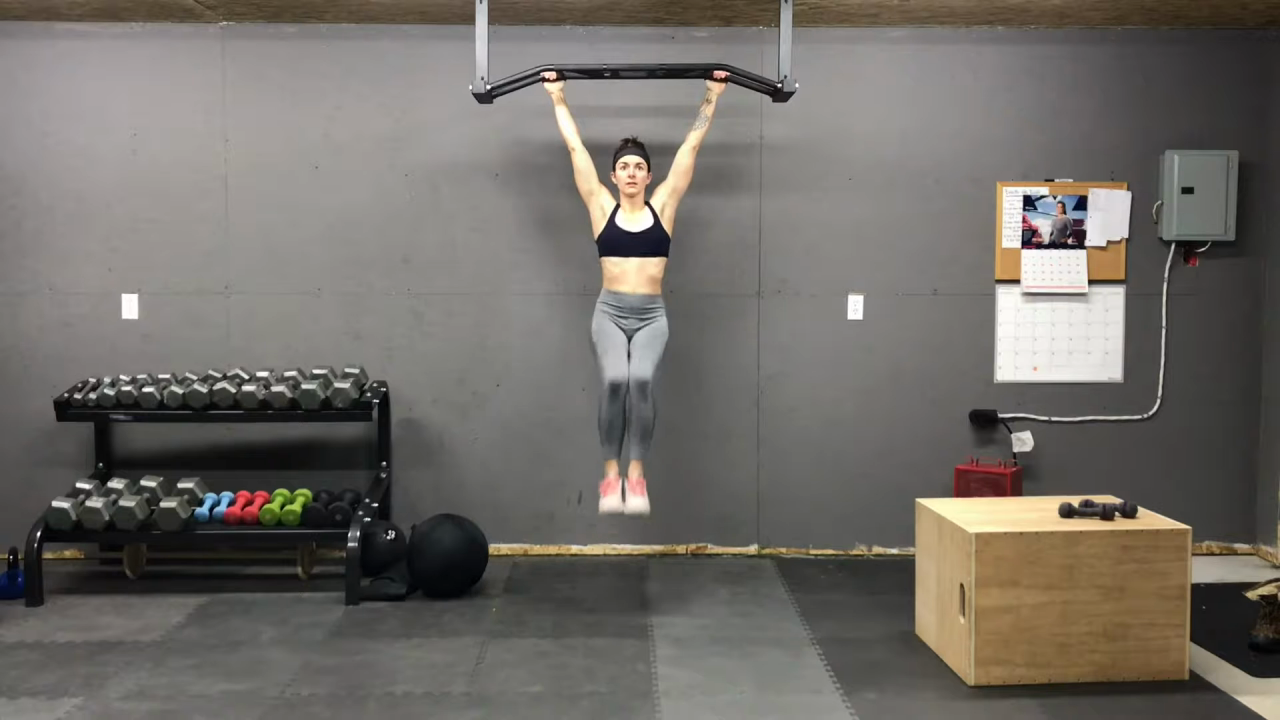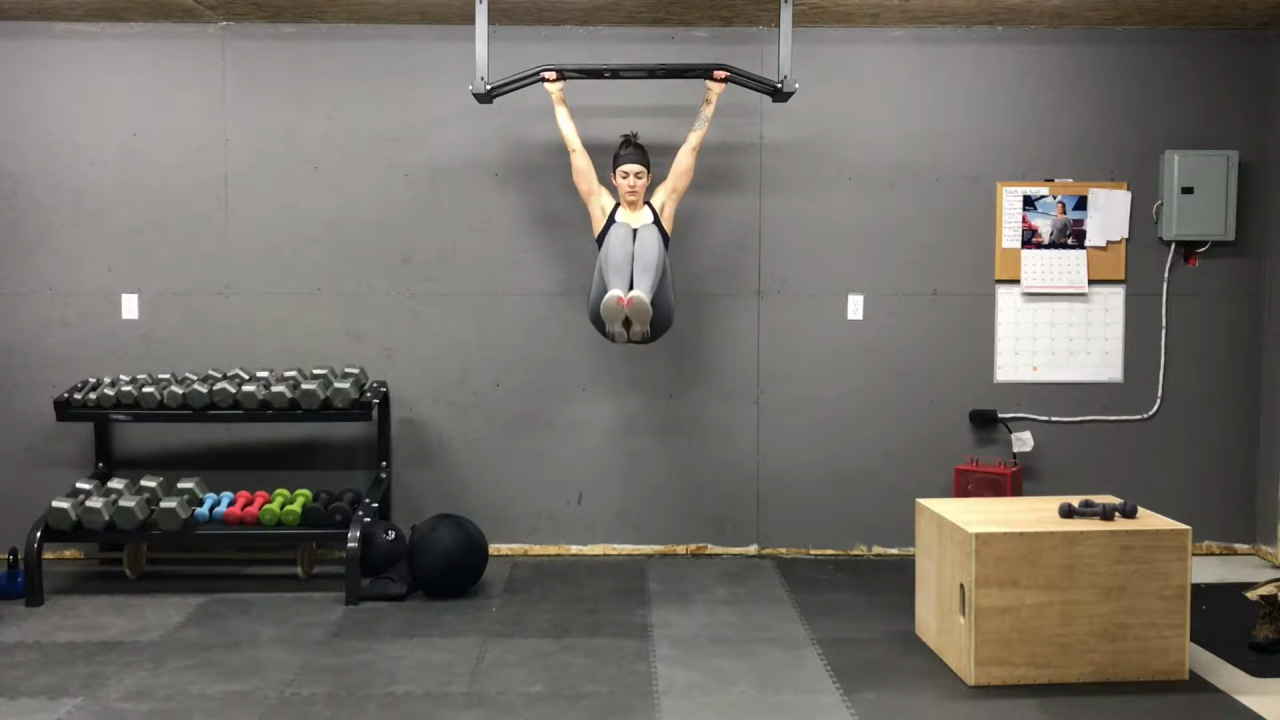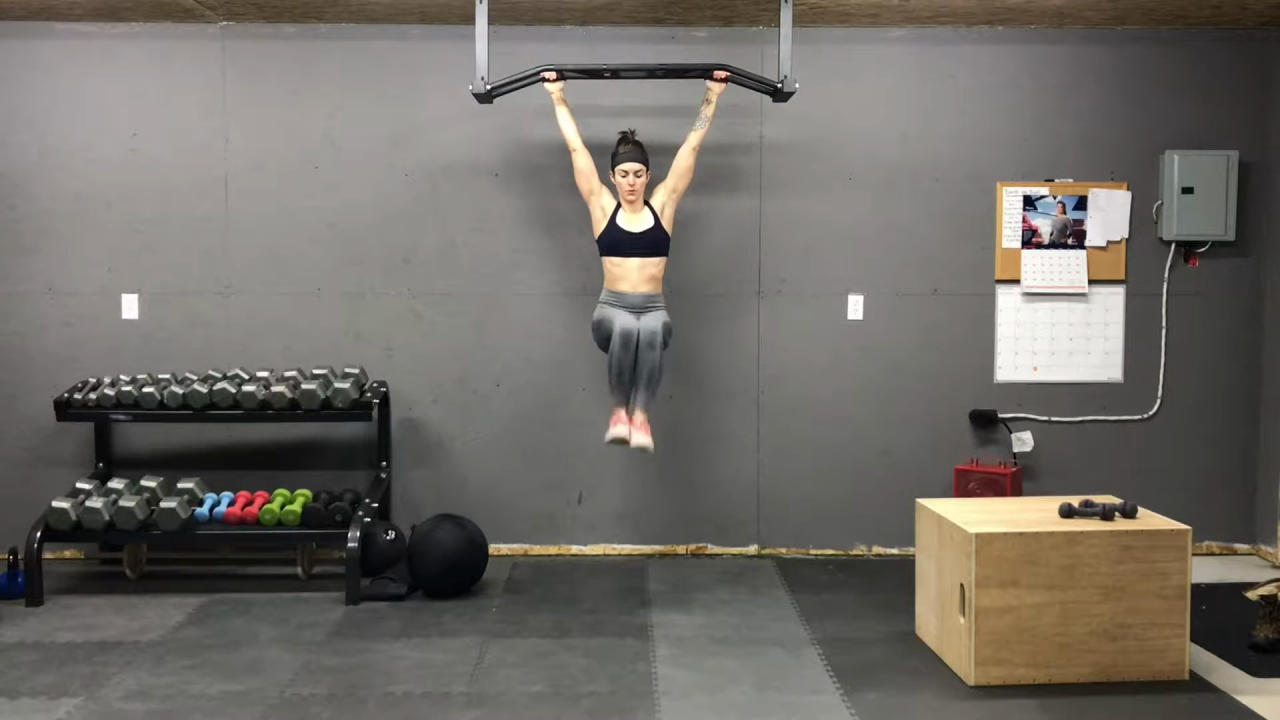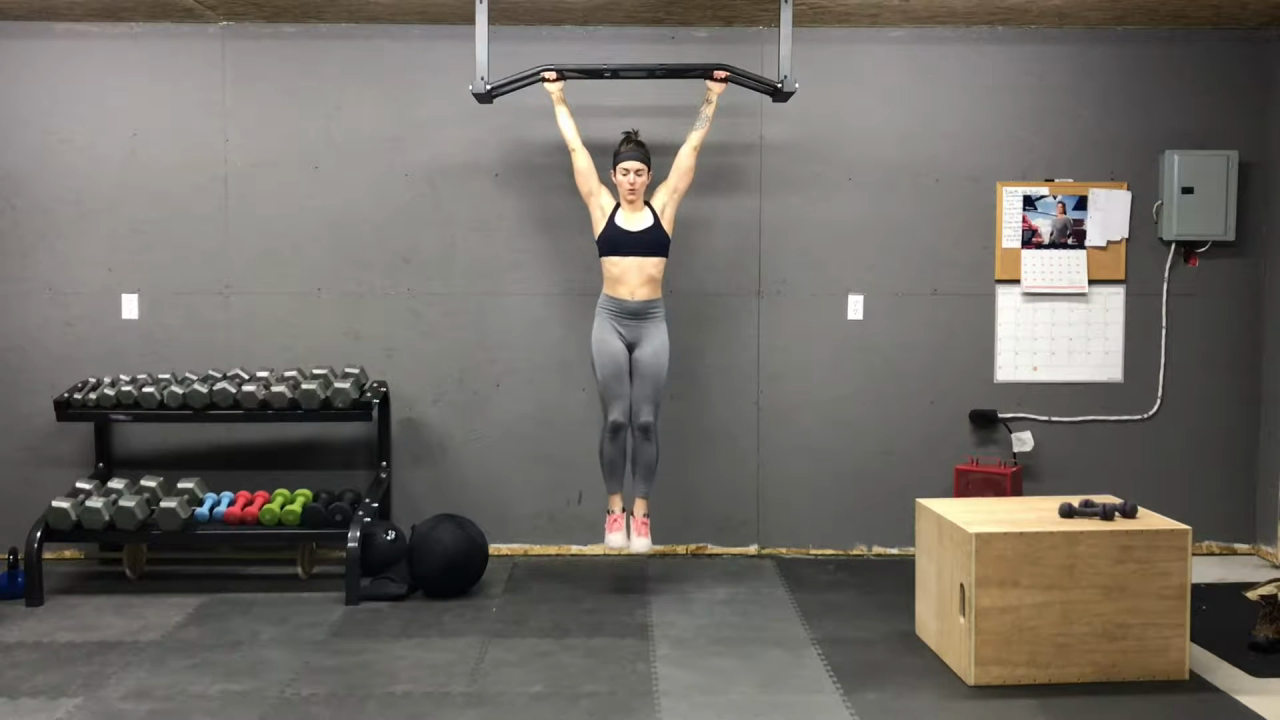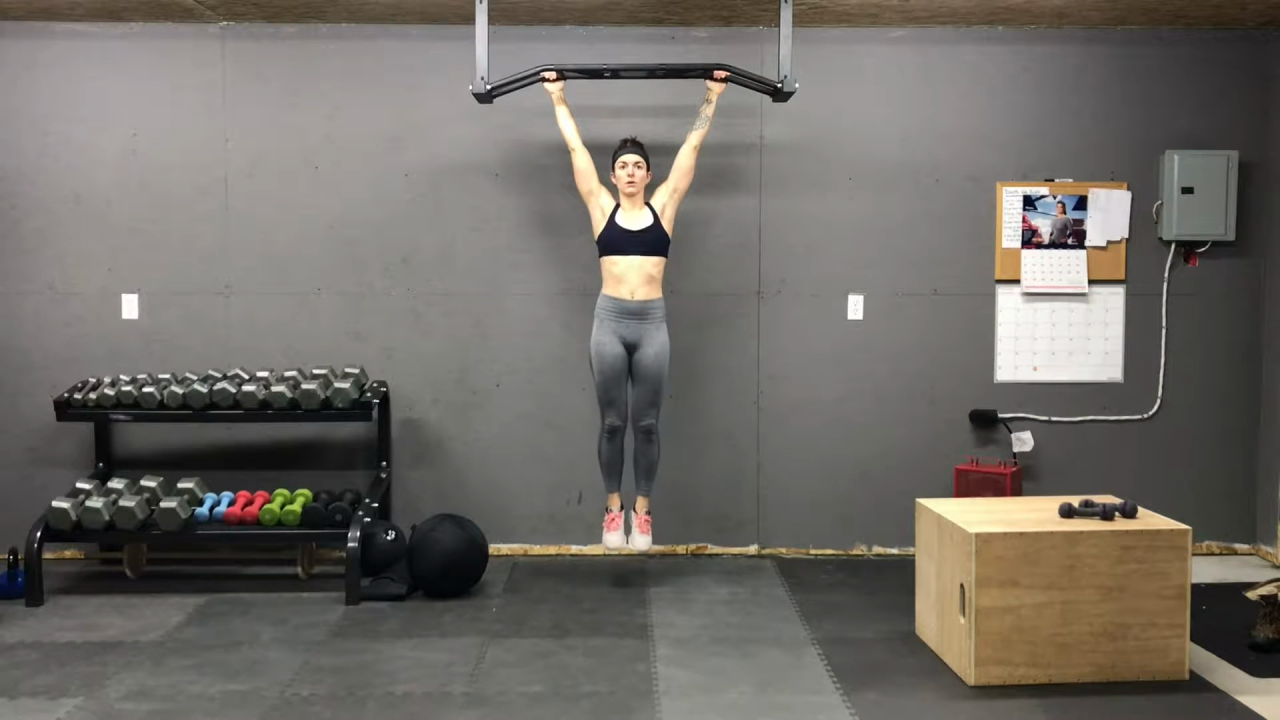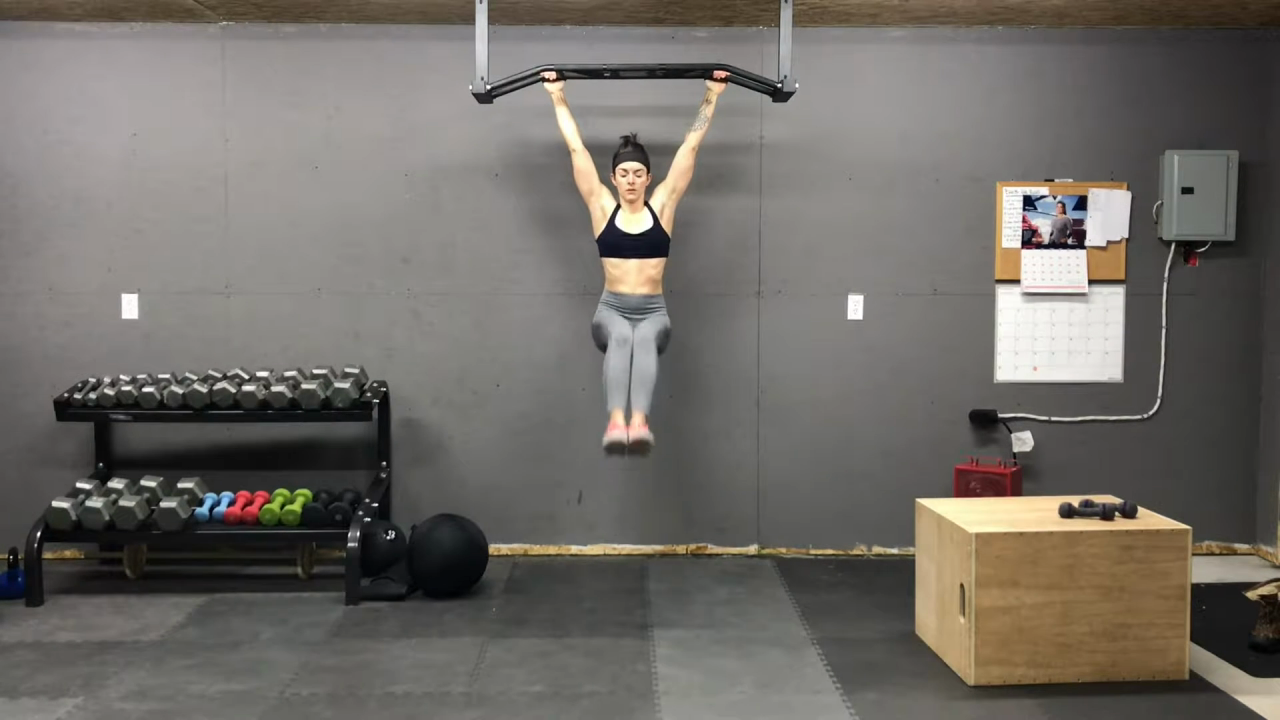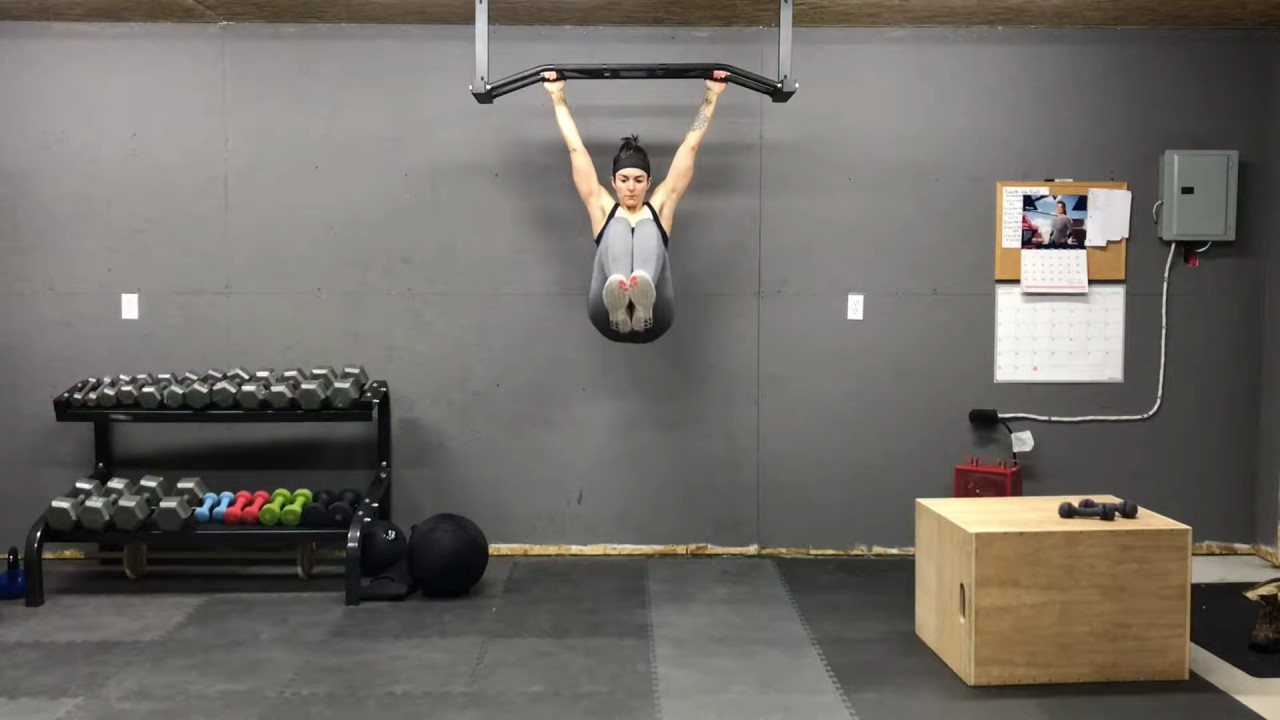
dt=0.7s
person 1, frame 1
left shoulder: (663, 204)
right shoulder: (602, 206)
left elbow: (690, 146)
right elbow: (575, 147)
left wrist: (712, 96)
right wrist: (557, 97)
left hip: (651, 317)
right hip: (610, 314)
left knee: (641, 381)
right knee: (615, 381)
left ankle: (636, 474)
right ankle: (611, 474)
person 1, frame 2
left shoulder: (662, 206)
right shoulder: (602, 207)
left elbow: (691, 146)
right elbow: (575, 148)
left wrist: (711, 95)
right wrist: (557, 97)
left hip: (655, 317)
right hip: (606, 317)
left knee: (649, 232)
right knee: (620, 232)
left ankle: (641, 305)
right ankle: (616, 307)
person 1, frame 3
left shoulder: (662, 204)
right shoulder: (602, 205)
left elbow: (691, 147)
right elbow: (576, 148)
left wrist: (711, 96)
right wrist: (558, 97)
left hip: (653, 310)
right hip: (610, 314)
left knee: (653, 328)
right knee: (625, 328)
left ankle: (640, 418)
right ankle: (618, 415)
person 1, frame 4
left shoulder: (663, 206)
right shoulder: (602, 207)
left elbow: (692, 146)
right elbow: (575, 147)
left wrist: (712, 97)
right wrist: (557, 97)
left hip: (651, 323)
right hip: (610, 321)
left knee: (644, 421)
right knee: (615, 420)
left ankle: (641, 513)
right ankle: (614, 511)
person 1, frame 5
left shoulder: (662, 206)
right shoulder: (601, 207)
left elbow: (692, 145)
right elbow: (575, 147)
left wrist: (712, 95)
right wrist: (557, 97)
left hip: (652, 324)
right hip: (609, 322)
left knee: (646, 424)
right knee: (612, 423)
left ankle: (642, 509)
right ankle: (613, 508)
person 1, frame 6
left shoulder: (661, 204)
right shoulder: (603, 206)
left elbow: (690, 146)
right elbow: (576, 148)
left wrist: (711, 97)
right wrist: (558, 97)
left hip: (653, 313)
right hip: (612, 311)
left knee: (645, 341)
right knee: (621, 338)
left ankle: (640, 422)
right ankle: (617, 420)
person 1, frame 7
left shoulder: (661, 206)
right shoulder: (601, 208)
left elbow: (690, 145)
right elbow: (576, 148)
left wrist: (711, 95)
right wrist: (557, 96)
left hip: (654, 317)
right hip: (607, 315)
left knee: (647, 228)
right knee: (618, 227)
left ankle: (643, 297)
right ankle: (618, 299)
